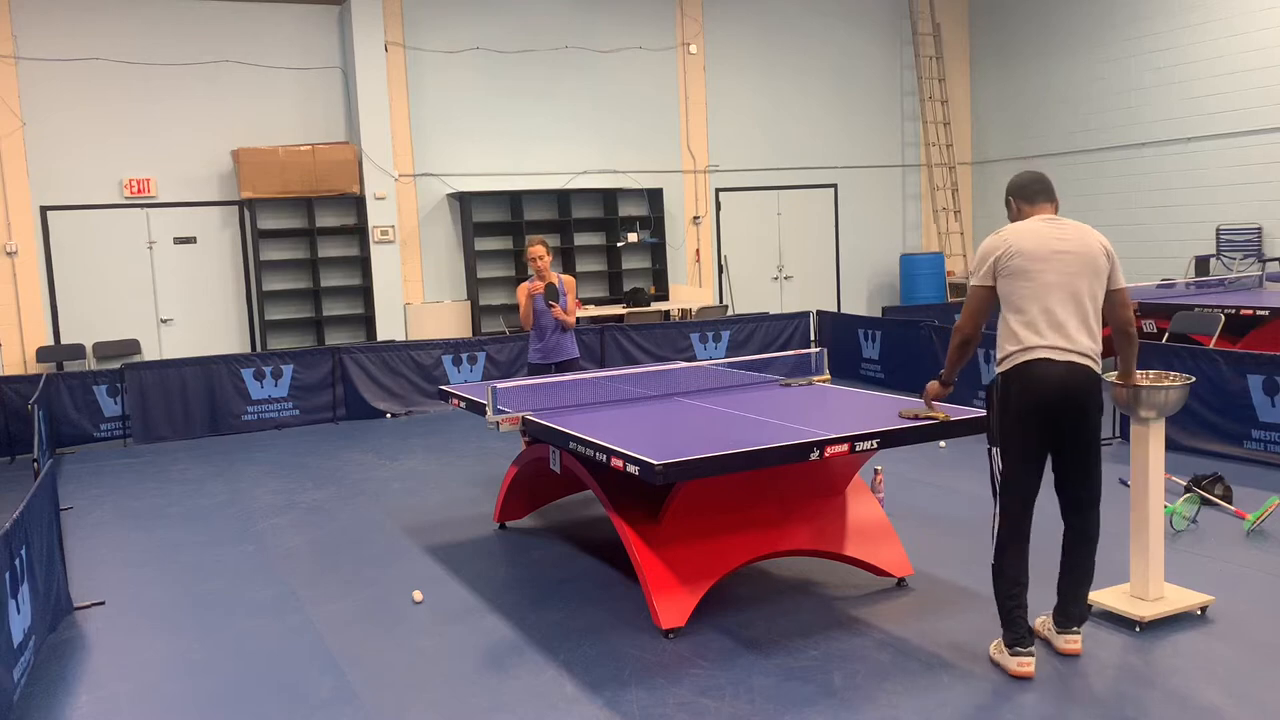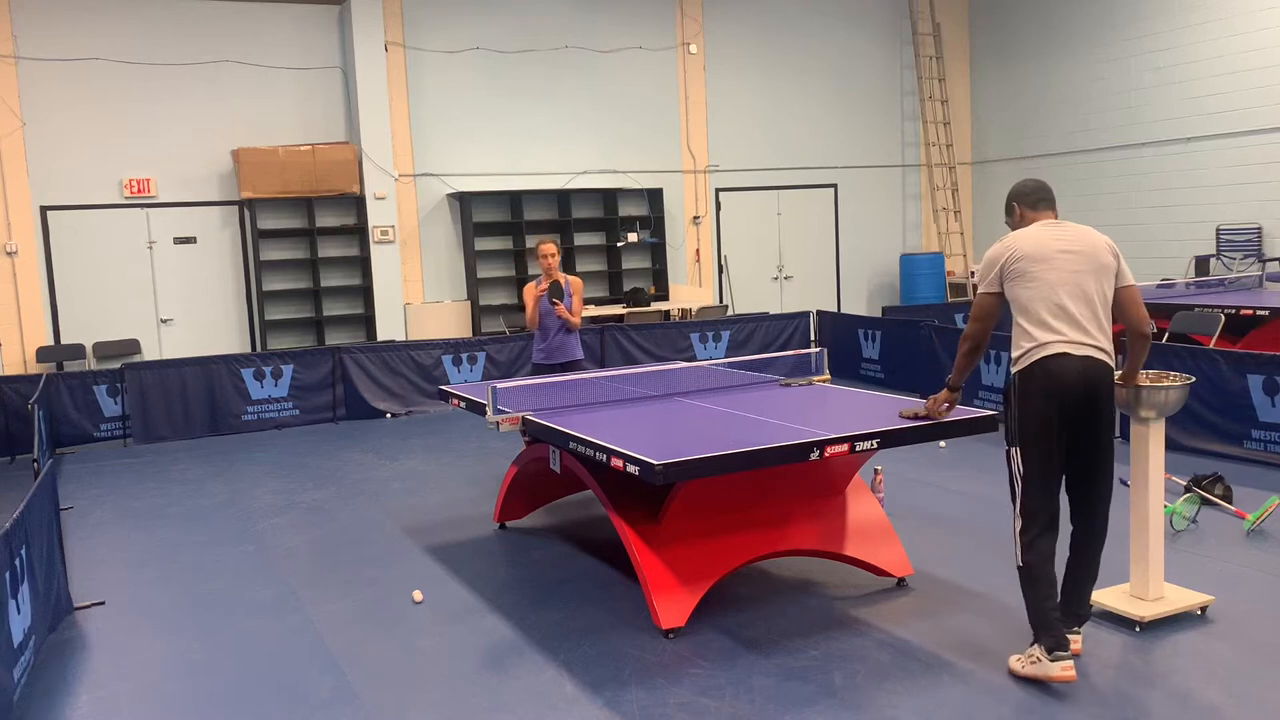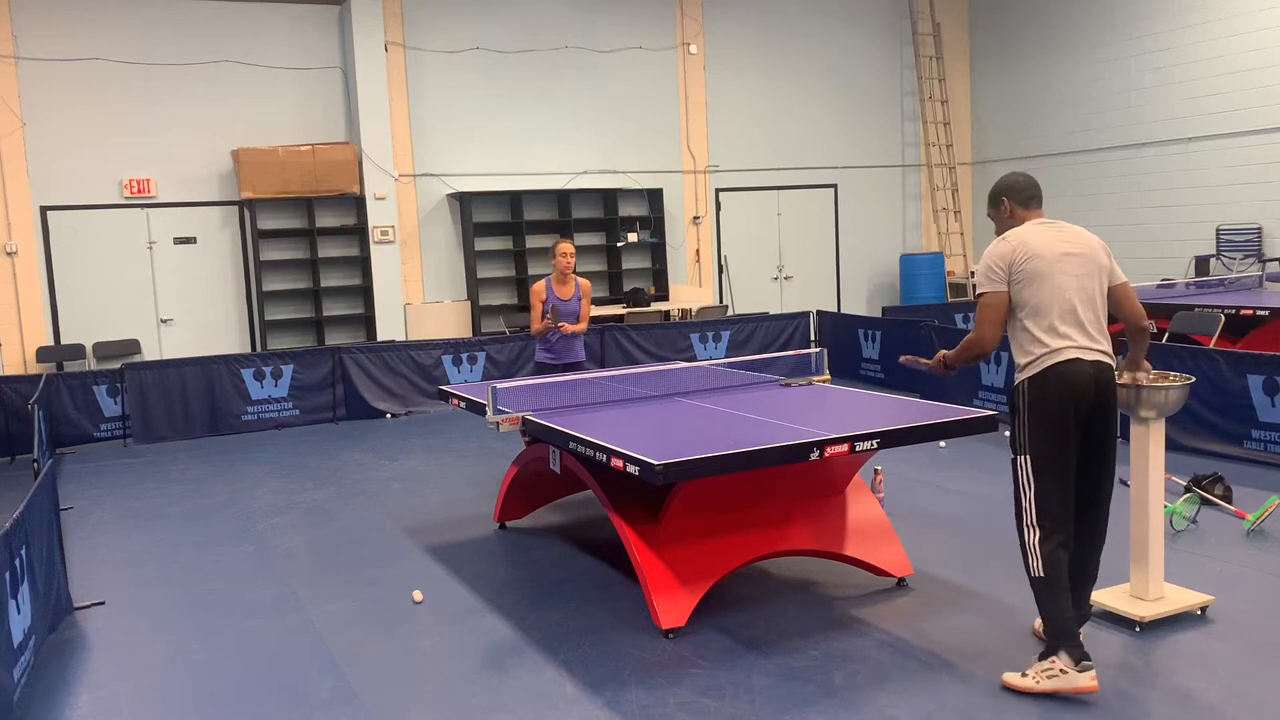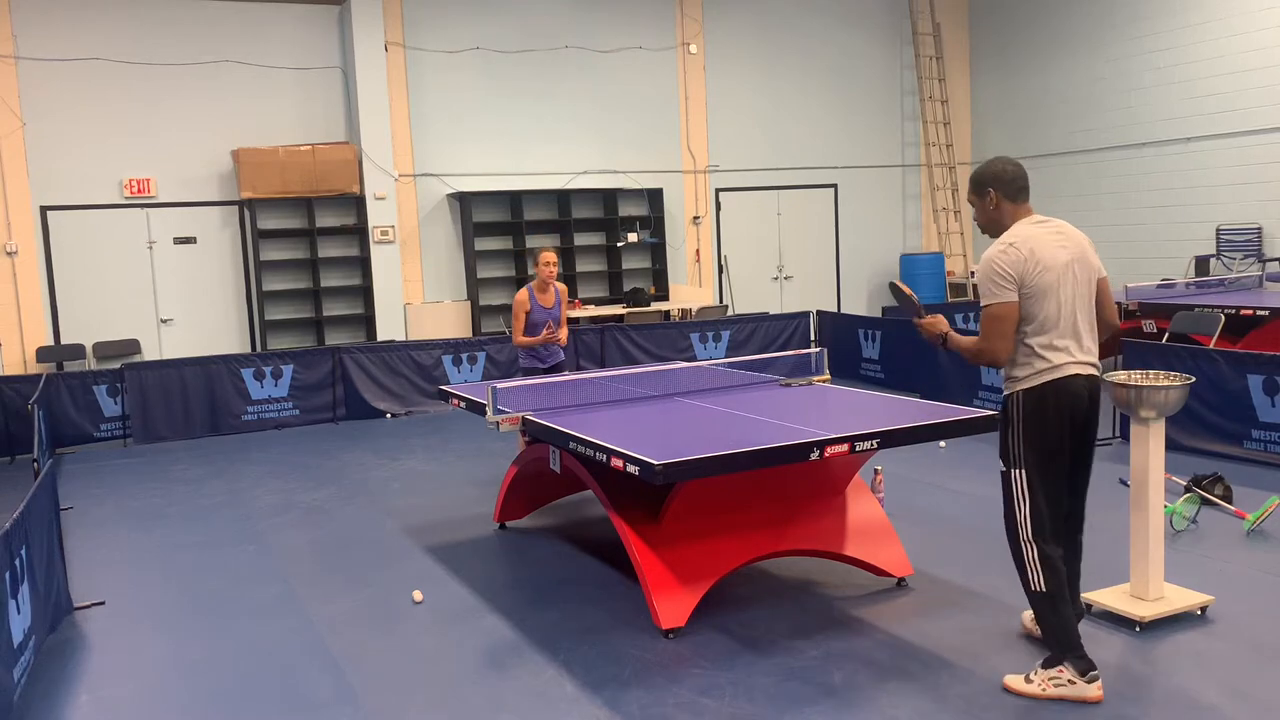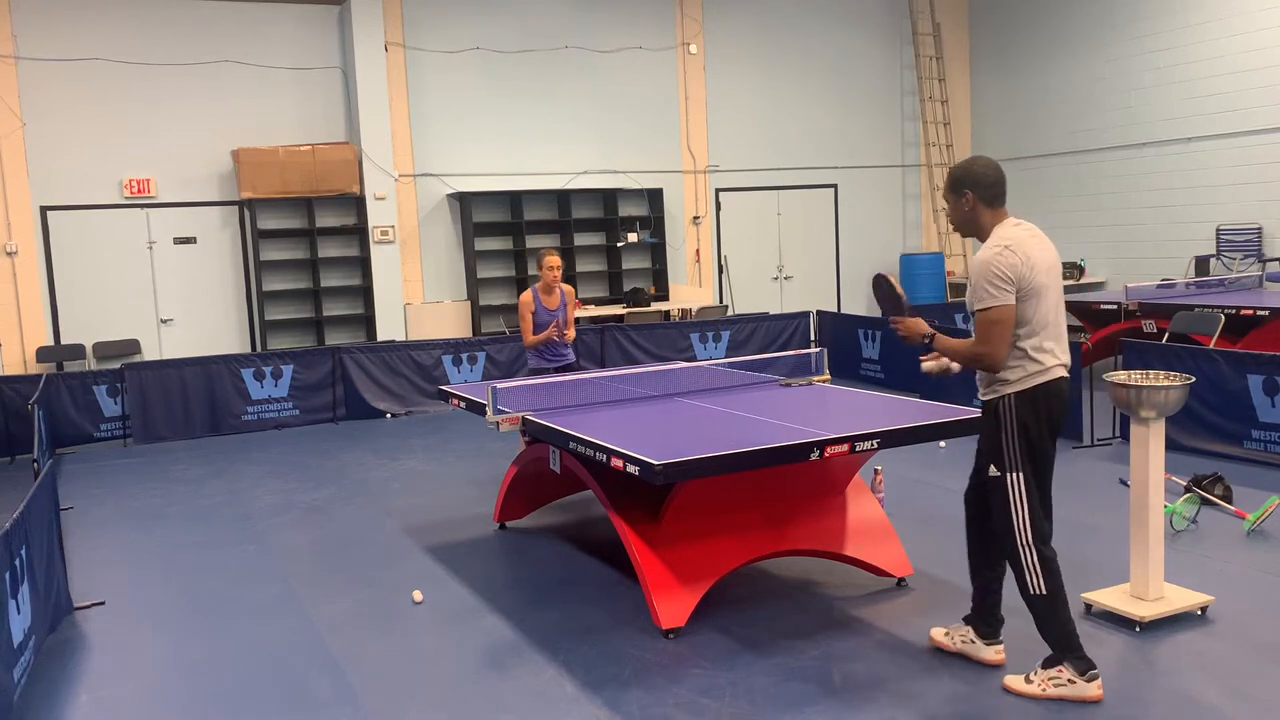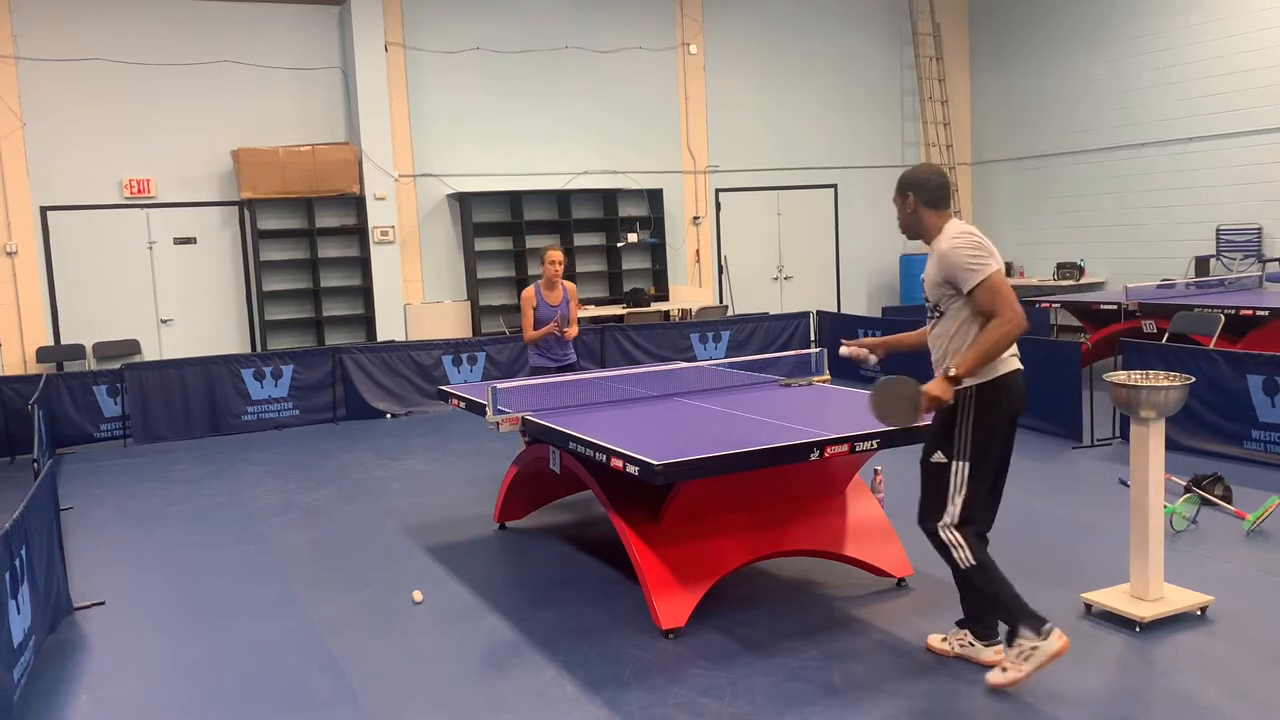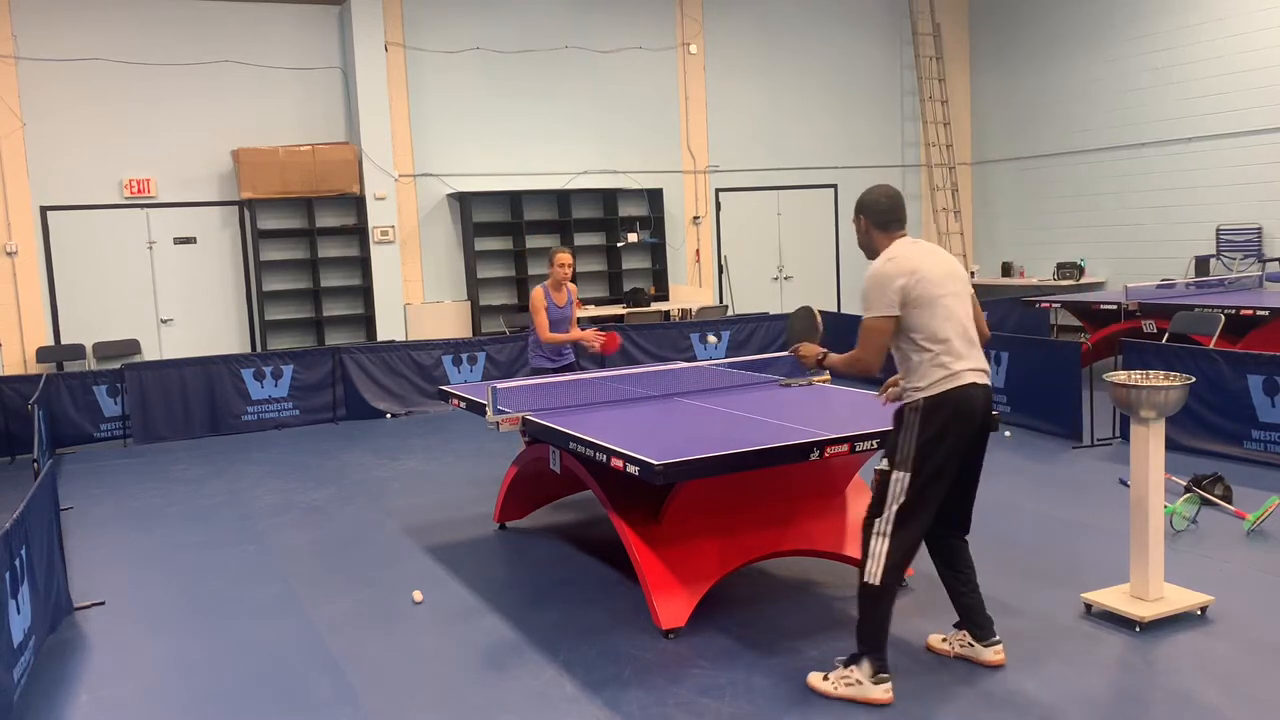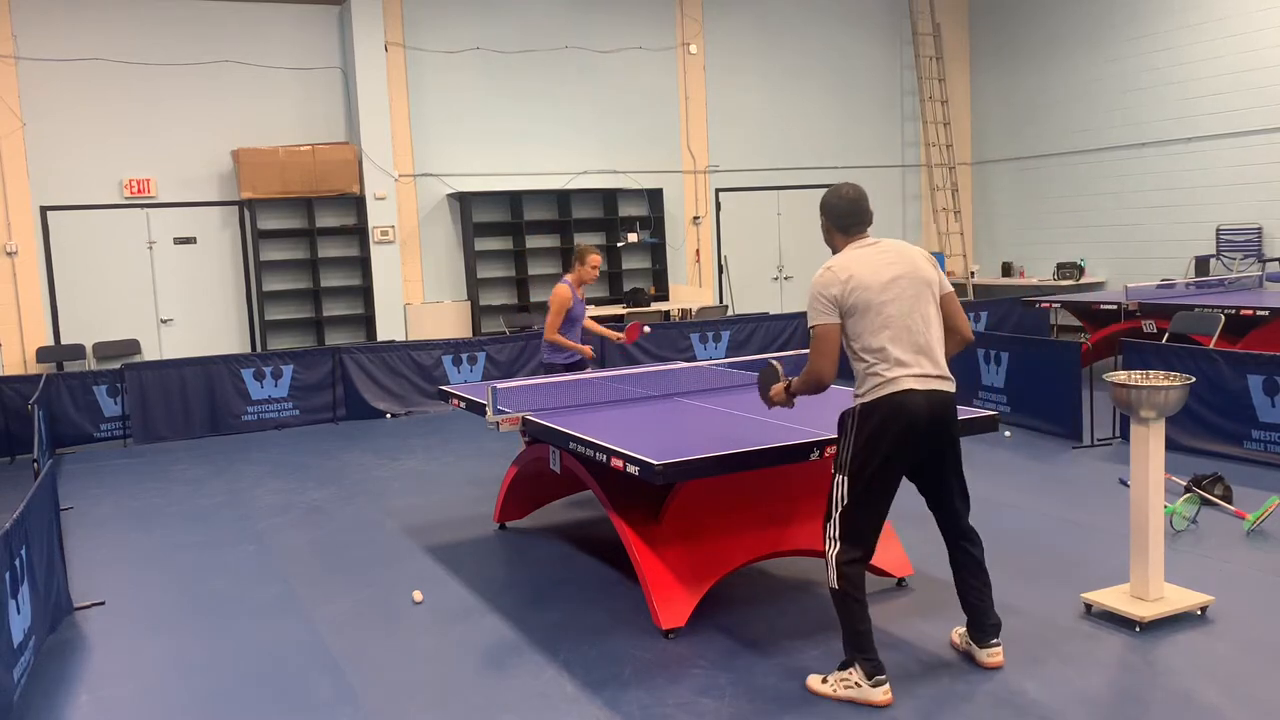
dt=0.4s
person 1, frame 1
left shoulder: (1001, 243)
right shoulder: (1097, 242)
left elbow: (968, 331)
right elbow: (1125, 327)
left wrist: (945, 379)
right wrist: (1128, 373)
left hip: (1023, 380)
right hip: (1082, 381)
left knee: (1013, 515)
right knee: (1082, 510)
left ankle: (1017, 644)
right ankle: (1068, 623)
person 1, frame 2
left shoulder: (1006, 249)
right shoulder: (1102, 244)
left elbow: (976, 337)
right elbow: (1141, 328)
left wrist: (952, 388)
right wrist: (1130, 374)
left hip: (1040, 378)
right hip: (1096, 376)
left knee: (1035, 517)
right knee: (1091, 510)
left ankle: (1051, 648)
right ankle: (1072, 623)
person 1, frame 3
left shoulder: (1004, 249)
right shoulder: (1090, 242)
left elbow: (985, 341)
right elbow: (1137, 322)
left wrist: (946, 361)
right wrist: (1135, 361)
left hip: (1047, 384)
right hip: (1099, 378)
left knee: (1044, 522)
right knee: (1089, 514)
left ankle: (1068, 658)
right ankle: (1068, 622)
person 1, frame 4
left shoulder: (1002, 256)
right shoulder: (1076, 238)
left elbow: (994, 353)
right elbow: (1110, 321)
left wrist: (945, 336)
left hip: (1038, 397)
right hip: (1085, 386)
left knee: (1033, 530)
right knee: (1066, 517)
left ankle: (1074, 667)
right ankle: (1059, 617)
person 1, frame 5
left shoulder: (993, 258)
right shoulder: (1032, 237)
left elbow: (991, 357)
left wrist: (930, 338)
right wrist: (955, 350)
left hip: (1019, 401)
right hip: (1046, 388)
left knee: (1024, 534)
right knee: (984, 507)
left ankle: (1074, 667)
right ankle: (982, 629)
person 1, frame 6
left shoulder: (958, 245)
right shoulder: (948, 247)
left elbow: (1010, 322)
left wrist: (951, 377)
right wrist: (883, 344)
left hip: (982, 392)
right hip: (979, 392)
left knee: (945, 520)
right knee: (962, 516)
left ankle: (1030, 630)
right ankle: (979, 631)
person 1, frame 7
left shoulder: (886, 270)
right shoulder: (939, 257)
left elbow: (868, 363)
right elbow: (980, 332)
left wrist: (821, 357)
left hip: (936, 406)
right hip: (974, 394)
left knee: (888, 531)
right knee: (944, 525)
left ankle: (870, 669)
right ankle: (980, 635)
person 1, frame 8
left shoulder: (831, 277)
right shoulder: (918, 257)
left elbow: (823, 374)
right elbow: (962, 333)
left wrist: (788, 390)
left hip: (882, 410)
right hip: (940, 401)
left knee: (845, 540)
right knee: (957, 522)
left ankle: (866, 673)
right ankle: (985, 637)
